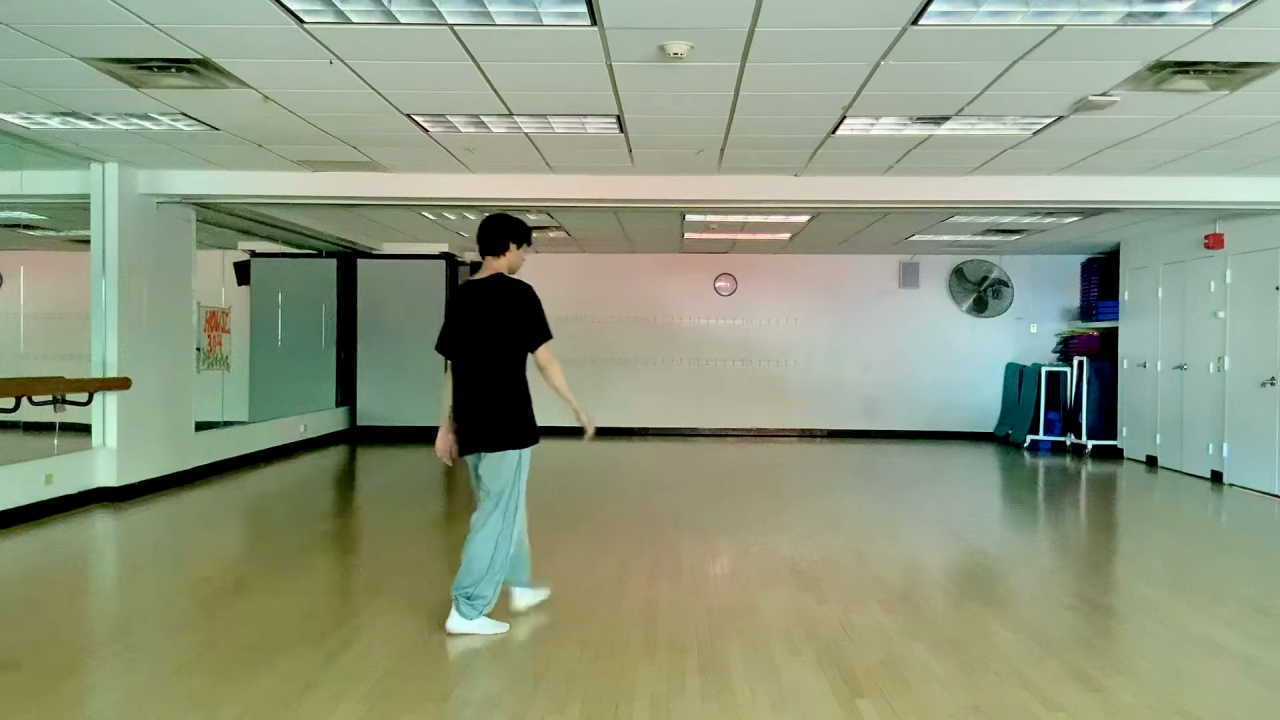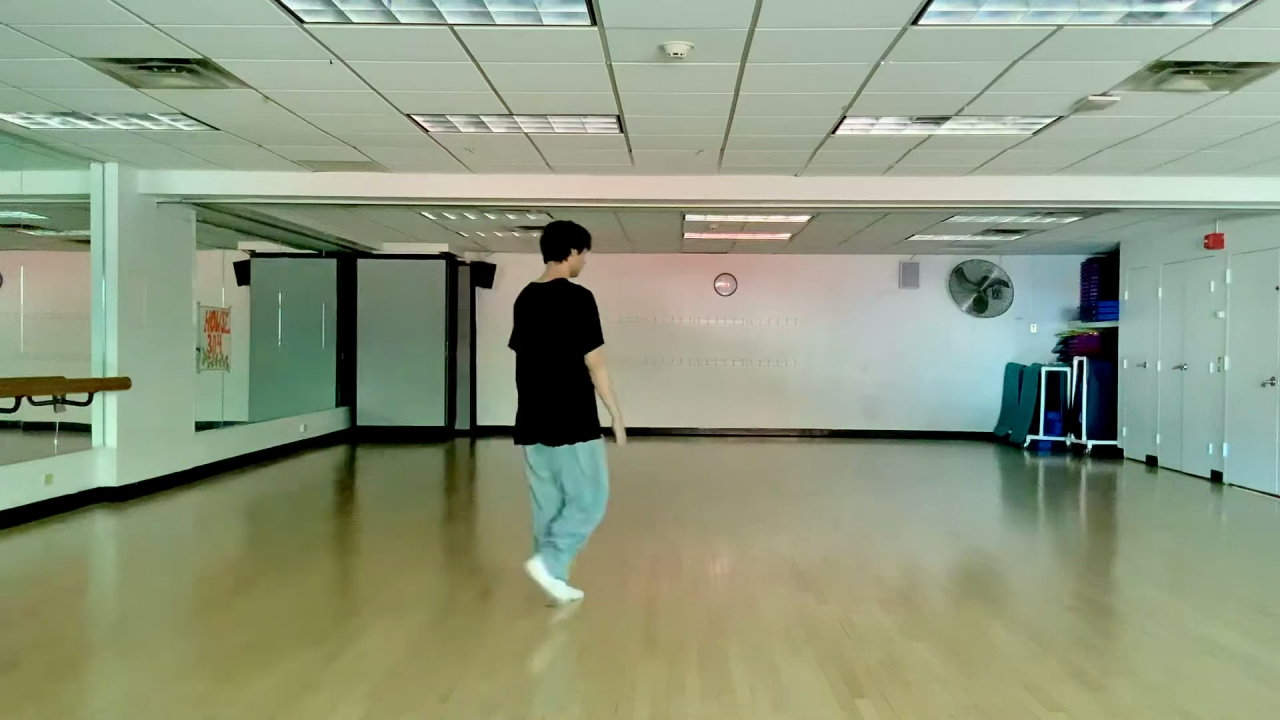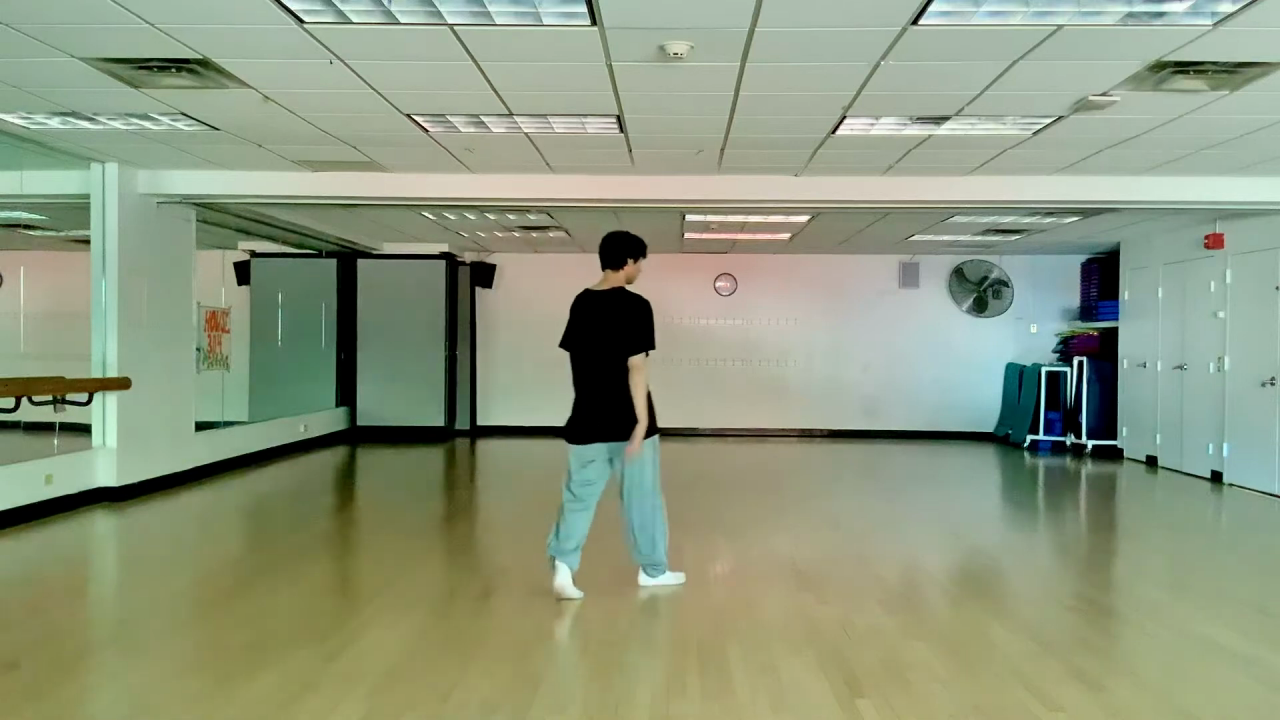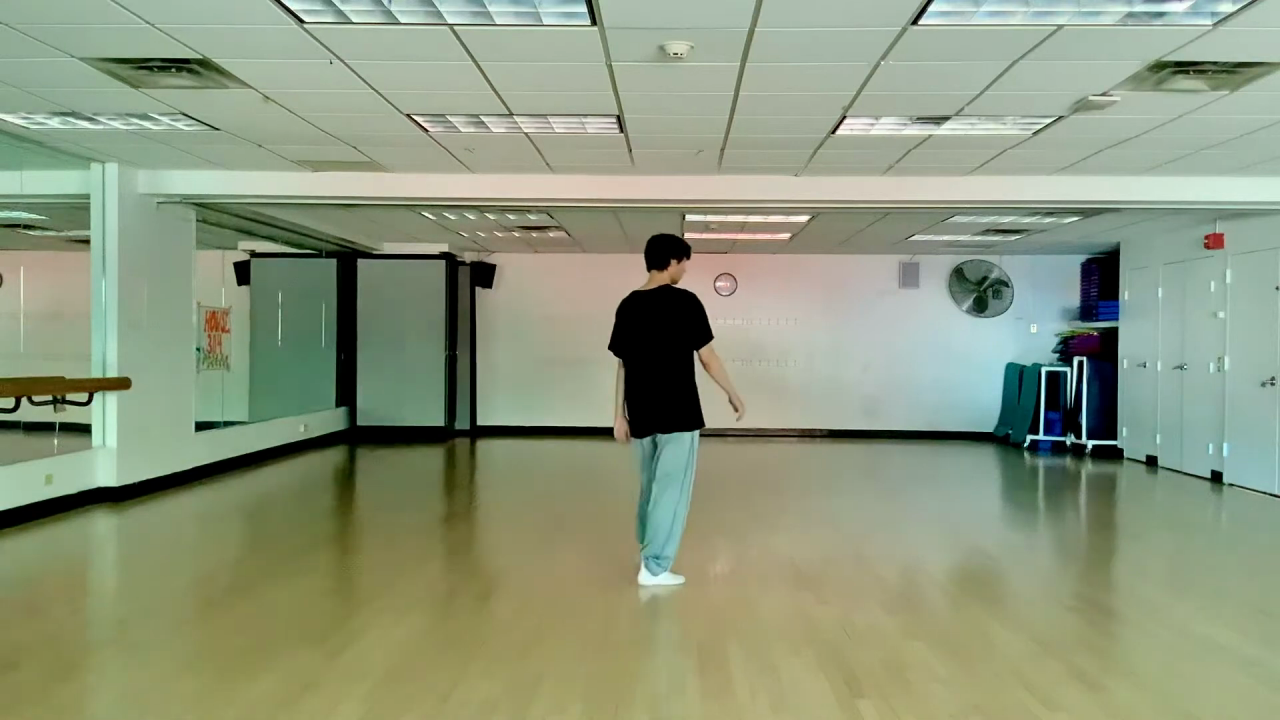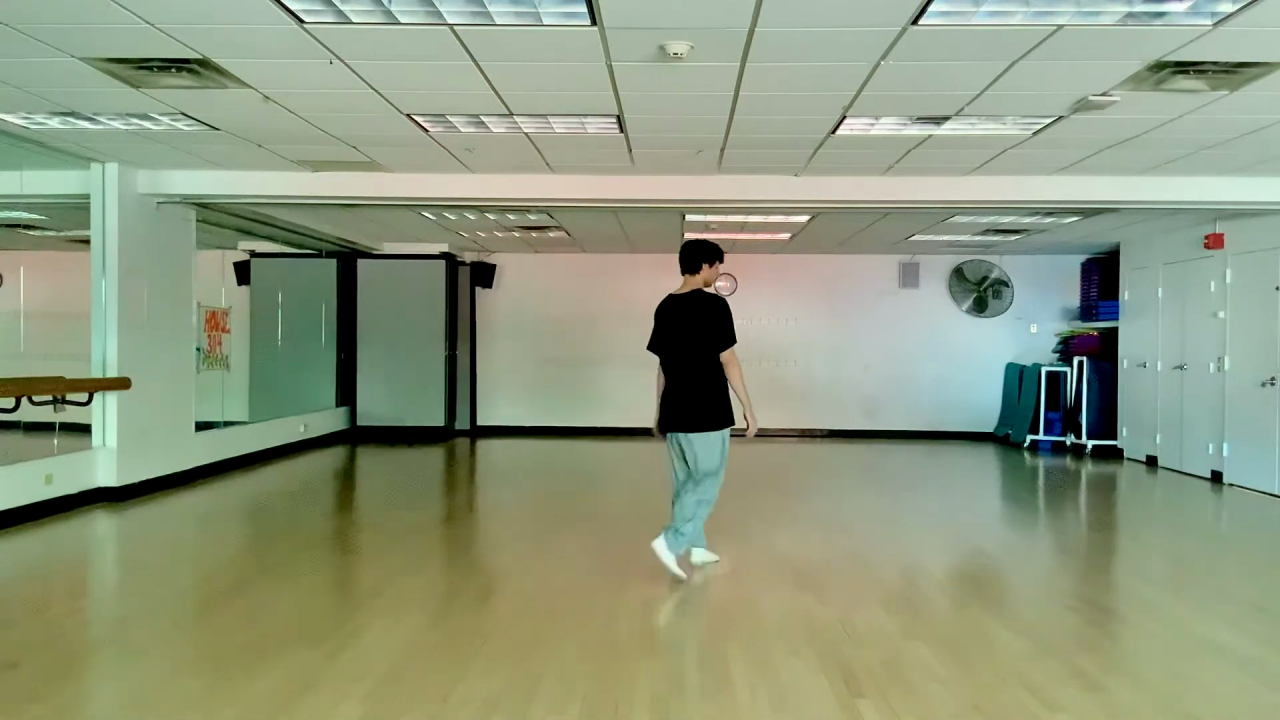
dt=0.4s
person 1, frame 1
left shoulder: (459, 297)
right shoulder: (517, 293)
left elbow: (452, 367)
right elbow: (544, 360)
left wrist: (448, 425)
right wrist: (579, 408)
left hip: (472, 426)
right hip: (507, 425)
left knee: (503, 508)
right knee: (497, 515)
left ankle: (522, 587)
right ankle: (467, 611)
person 1, frame 2
left shoulder: (524, 299)
right shoulder: (577, 298)
right elbow: (594, 363)
right wrist: (616, 414)
left hip: (533, 420)
right hip: (572, 419)
left knee: (548, 501)
right knee: (591, 496)
left ankle: (557, 580)
right ankle: (548, 561)
person 1, frame 3
left shoulder: (580, 303)
right shoulder: (635, 306)
right elbow: (636, 368)
right wrist: (641, 422)
left hip: (586, 421)
right hip: (624, 420)
left knee: (579, 497)
right knee: (643, 495)
left ankle: (563, 565)
right ankle: (653, 569)
person 1, frame 4
left shoulder: (627, 306)
right shoulder: (685, 302)
left elbow: (622, 364)
right elbow: (708, 357)
left wrist: (619, 413)
right wrist: (733, 395)
left hip: (641, 414)
right hip: (678, 413)
left knee: (652, 484)
right knee: (670, 489)
left ankle: (651, 547)
right ankle: (655, 568)
person 1, frame 5
left shoulder: (665, 308)
right shoulder: (714, 305)
left elbow: (662, 364)
right elbow: (728, 360)
left wrist: (659, 409)
right wrist: (748, 406)
left hip: (674, 412)
right hip: (708, 412)
left knee: (685, 482)
right knee: (706, 483)
left ankle: (696, 546)
right ankle: (670, 541)
